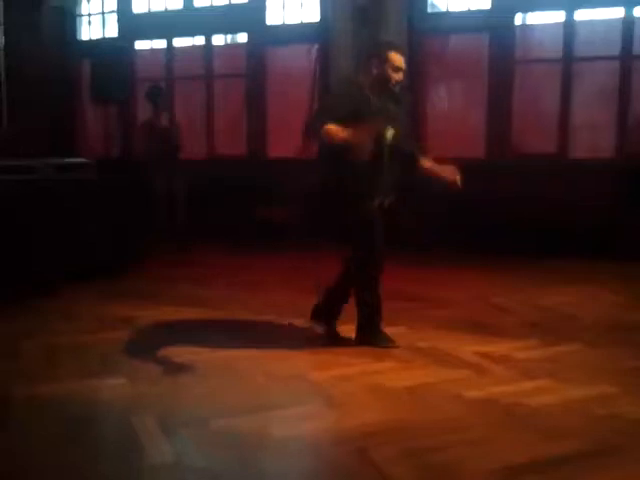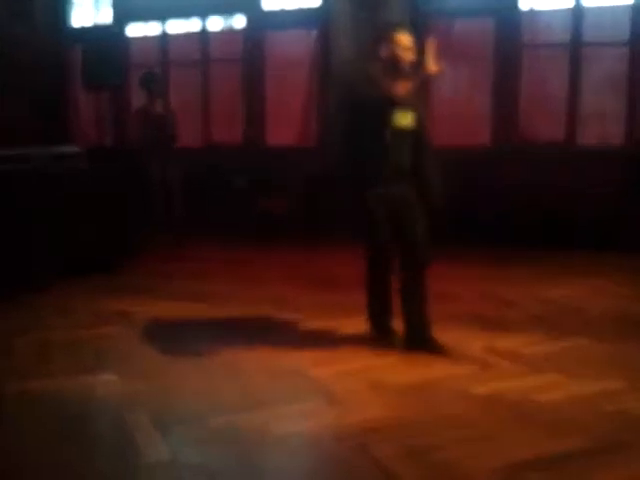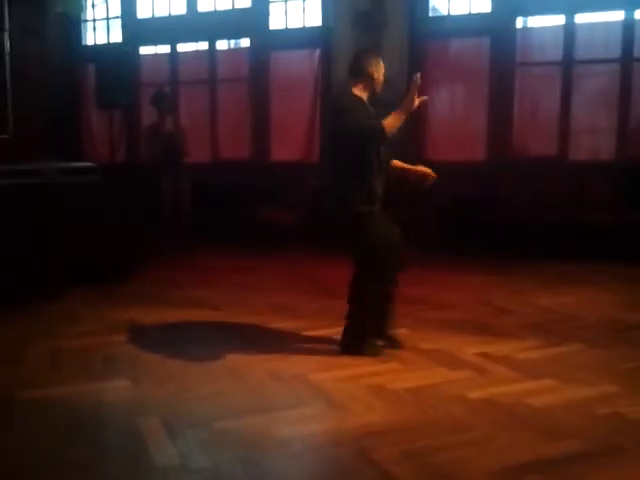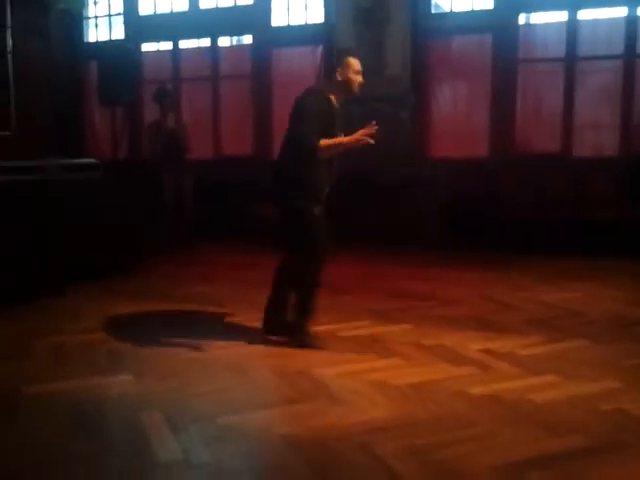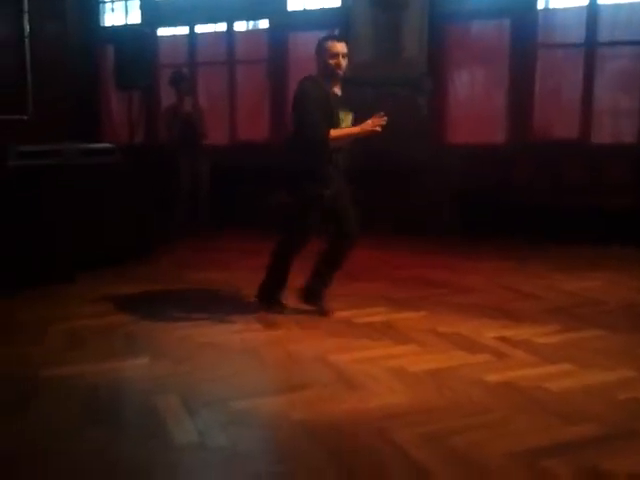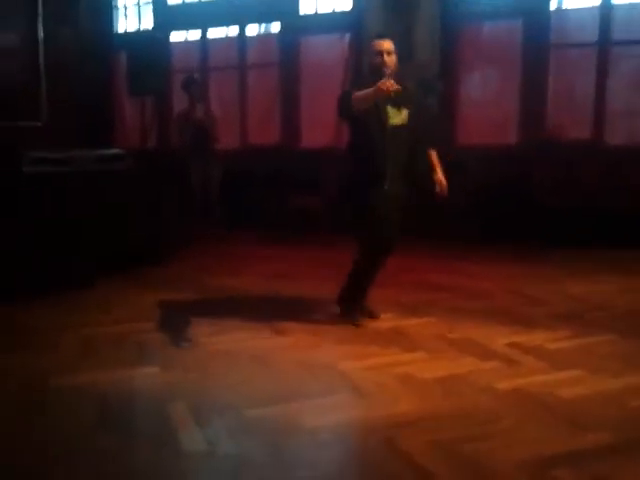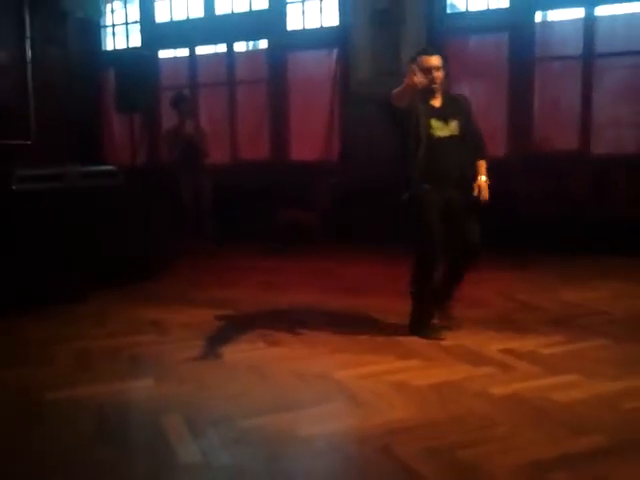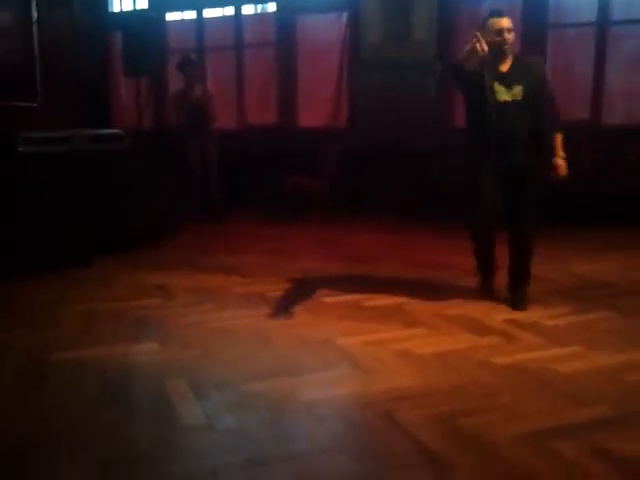
dt=0.4s
person 1, frame 1
left shoulder: (390, 105)
right shoulder: (352, 94)
left elbow: (403, 152)
right elbow: (317, 125)
left wrist: (435, 169)
right wrist: (350, 136)
left hip: (376, 193)
right hip: (360, 192)
left knee: (366, 258)
right knee: (371, 259)
left ankle: (326, 310)
right ankle: (369, 329)
person 1, frame 2
left shoulder: (411, 94)
right shoulder: (367, 88)
right elbow: (387, 101)
left wrist: (428, 193)
right wrist: (421, 77)
left hip: (405, 187)
right hip: (375, 188)
left knee: (416, 256)
right knee: (382, 256)
left ankle: (417, 331)
right ankle: (381, 323)
person 1, frame 3
left shoulder: (360, 108)
right shoulder: (346, 106)
right elbow: (376, 135)
left wrist: (409, 169)
right wrist: (405, 110)
left hip: (368, 201)
right hip: (357, 202)
left knee: (391, 256)
right knee: (370, 267)
left ankle: (377, 326)
right ankle: (356, 337)
person 1, frame 4
left shoulder: (328, 106)
right shoulder: (312, 102)
right elbow: (306, 148)
right wrist: (350, 141)
left hip: (310, 194)
right hip: (300, 194)
left knee: (298, 258)
right knee: (309, 259)
left ankle: (277, 319)
right ankle: (297, 323)
person 1, frame 5
left shoulder: (339, 93)
right shoulder: (309, 91)
right elbow: (316, 138)
right wrist: (360, 129)
left hip: (334, 179)
right hip: (313, 180)
left knee: (347, 234)
right knee: (295, 238)
left ankle: (314, 290)
right ankle: (269, 293)
person 1, frame 6
left shoulder: (407, 92)
right shoulder: (364, 91)
left elbow: (421, 134)
right elbow: (348, 106)
left wrist: (437, 170)
right wrist: (375, 92)
left hip: (394, 180)
right hip: (371, 180)
left knee: (380, 242)
right knee: (378, 241)
left ankle: (355, 299)
right ankle: (350, 299)
person 1, frame 7
left shoulder: (459, 104)
right shoulder: (413, 103)
left elbow: (475, 143)
right elbow: (396, 102)
left wrist: (481, 176)
right wrist: (409, 86)
left hip: (457, 190)
right hip: (426, 190)
left knee: (469, 247)
right knee: (429, 253)
left ankle: (441, 300)
right ankle: (422, 319)
person 1, frame 8
left shoulder: (532, 68)
right shoulder: (478, 69)
left elbow: (548, 113)
right elbow: (461, 68)
left wrist: (558, 153)
right wrist: (472, 51)
left hip: (524, 159)
right hip: (486, 159)
left knee: (521, 226)
right knee: (483, 220)
left ankle: (518, 287)
right ankle: (487, 276)
person 2, frame 1
left shoulder: (170, 124)
right shoulder: (146, 126)
left elbow: (177, 148)
right elbow: (144, 153)
left wrist: (167, 129)
right wrist: (159, 130)
left hip: (172, 170)
right hip: (156, 172)
left knee: (176, 206)
right knee: (161, 207)
person 2, frame 2
left shoulder: (166, 110)
right shoulder: (140, 113)
left elbow: (172, 136)
right elbow: (140, 140)
left wrist: (163, 116)
right wrist: (155, 117)
left hip: (167, 158)
right hip: (152, 159)
left knee: (174, 195)
right knee: (157, 196)
left ankle: (174, 227)
right ankle: (160, 228)
person 2, frame 3
left shoulder: (176, 127)
right shoulder: (151, 130)
left elbow: (182, 152)
right elbow: (151, 156)
left wrist: (173, 134)
right wrist: (164, 135)
left hip: (178, 172)
right hip: (162, 174)
left knee: (183, 209)
right knee: (168, 209)
person 2, frame 4
left shoulder: (179, 124)
right shoulder: (154, 127)
left elbow: (185, 148)
right elbow: (154, 153)
left wrist: (175, 130)
right wrist: (165, 132)
left hip: (180, 168)
right hip: (164, 170)
left knee: (185, 205)
right knee: (169, 206)
right ankle: (171, 239)
person 2, frame 5
left shoulder: (196, 108)
right shoulder: (170, 111)
left elbow: (202, 134)
right elbow: (171, 137)
left wrist: (193, 115)
right wrist: (181, 117)
left hip: (197, 153)
right hip: (181, 155)
left knee: (202, 191)
right knee: (185, 191)
left ankle: (202, 225)
right ankle: (186, 225)
person 2, frame 6
left shoulder: (208, 113)
right shoulder: (182, 116)
left elbow: (215, 139)
right elbow: (182, 143)
left wrist: (205, 122)
right wrist: (193, 123)
left hip: (209, 158)
right hip: (193, 160)
left knee: (213, 196)
right knee: (198, 196)
person 2, frame 7
left shoulder: (198, 129)
right shoulder: (171, 133)
left elbow: (205, 154)
right elbow: (171, 159)
left wrist: (195, 137)
right wrist: (183, 138)
left hip: (200, 173)
right hip: (183, 175)
left knee: (205, 210)
right knee: (189, 211)
person 2, frame 8
left shoulder: (204, 92)
right shoulder: (178, 96)
left elbow: (212, 118)
right elbow: (179, 121)
left wrist: (203, 101)
right wrist: (191, 102)
left hip: (206, 137)
right hip: (190, 139)
left knee: (212, 174)
right knee: (195, 175)
left ankle: (215, 209)
right ankle: (198, 211)
